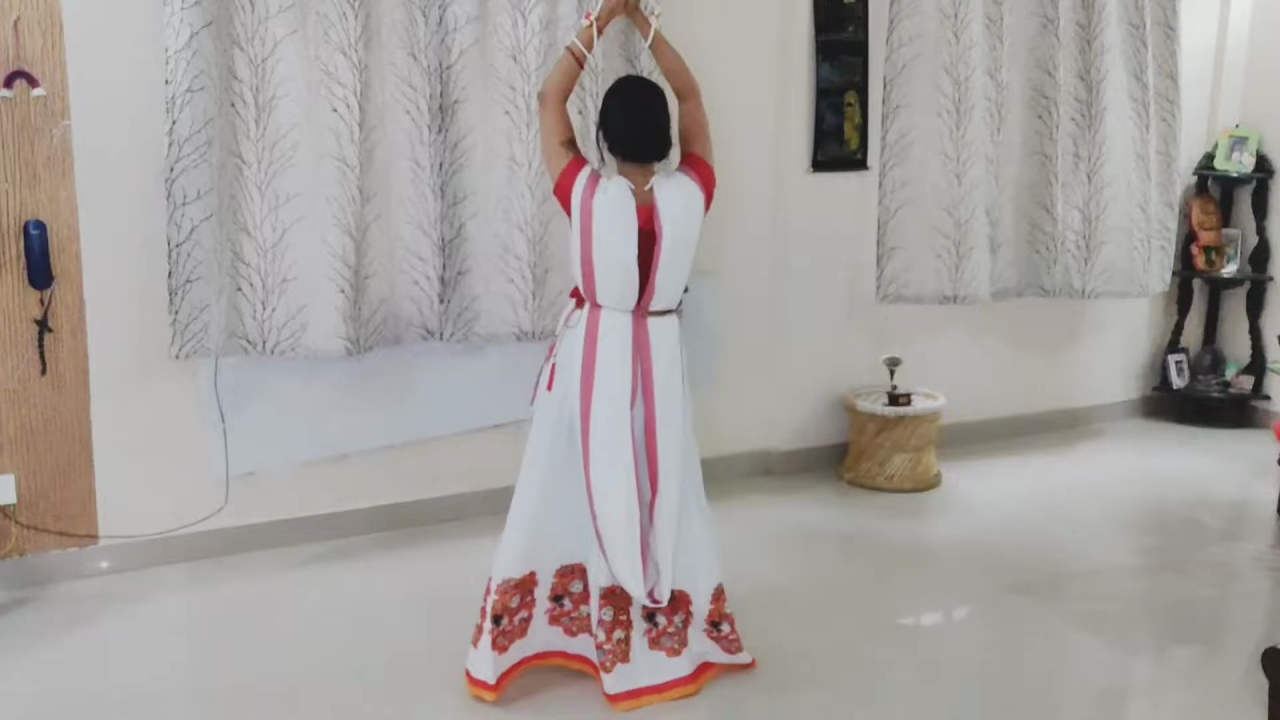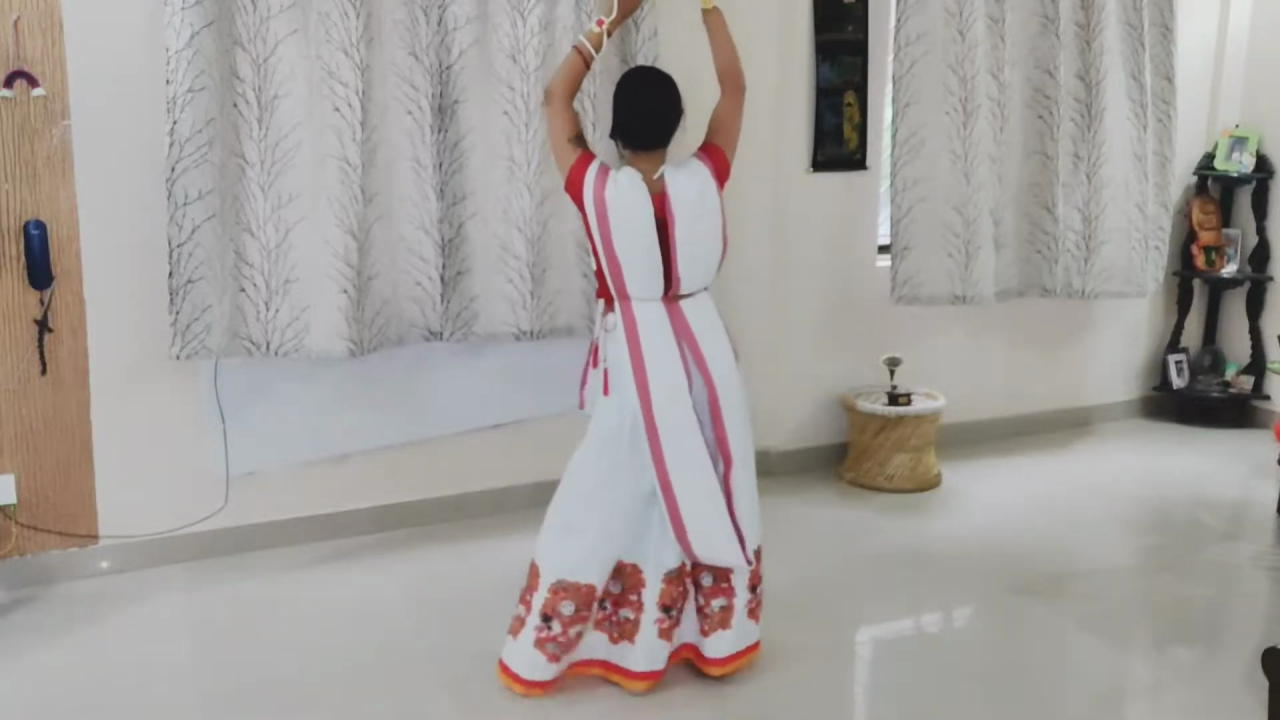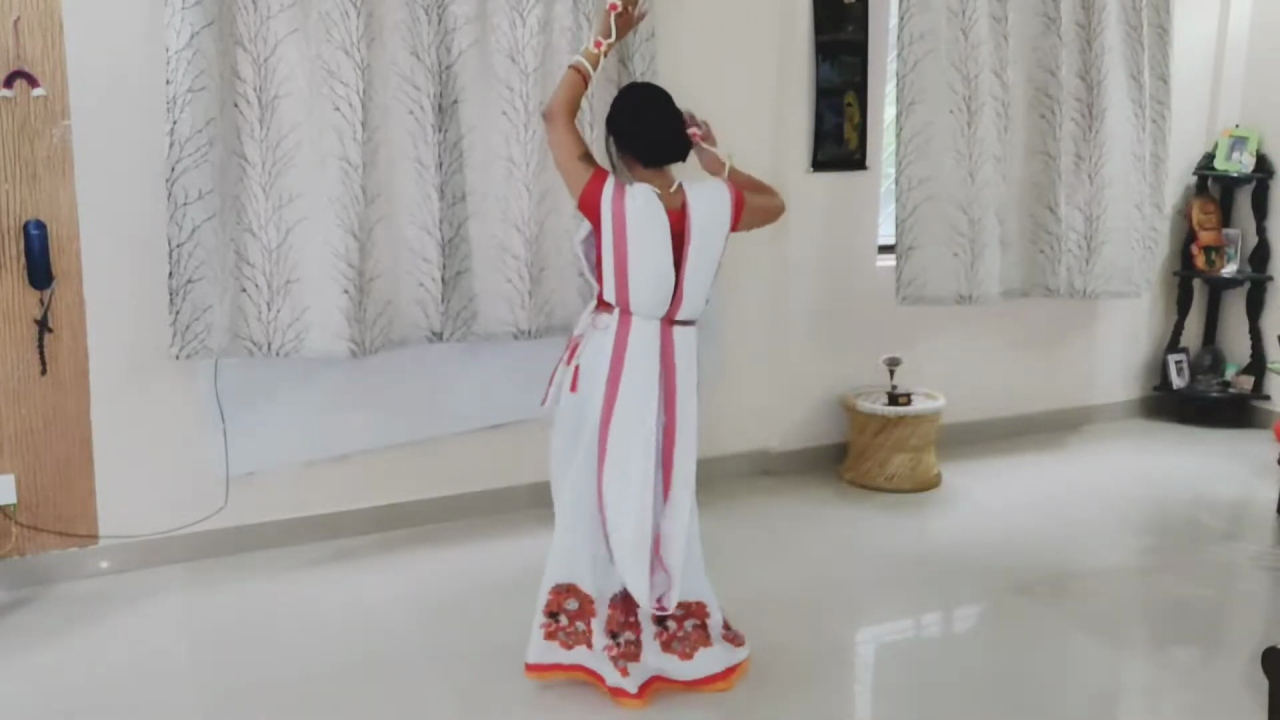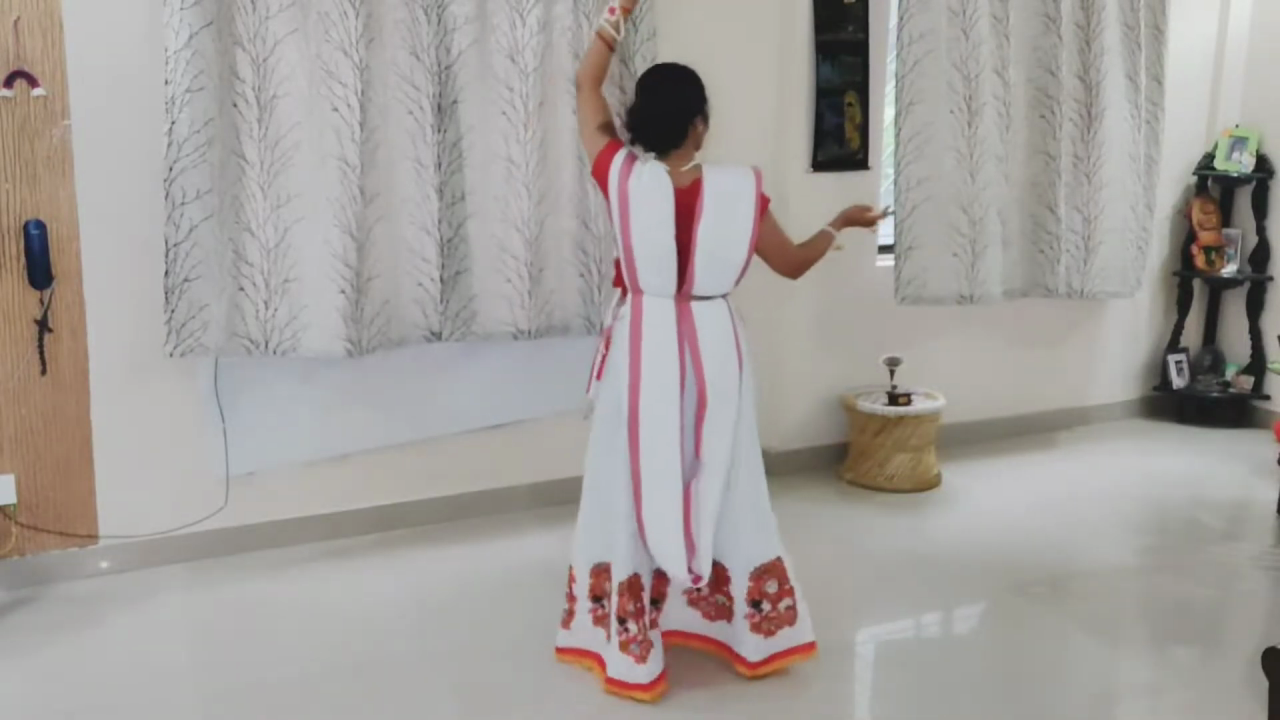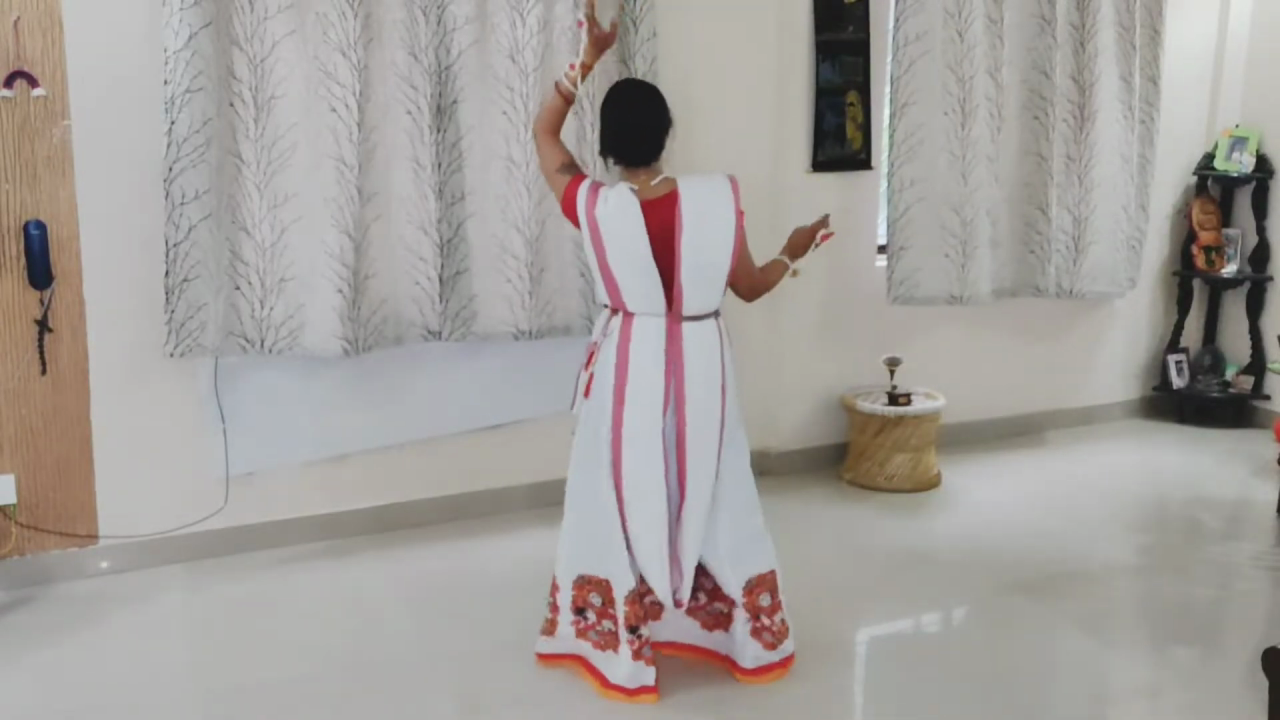
dt=1s
person 1, frame 1
left shoulder: (585, 194)
right shoulder: (690, 194)
left elbow: (550, 100)
right elbow: (690, 97)
left hip: (590, 359)
right hip: (656, 360)
left knee: (572, 502)
right knee: (660, 501)
left ankle: (508, 649)
right ankle: (671, 645)
person 1, frame 2
left shoulder: (597, 188)
right shoulder: (702, 181)
left elbow: (556, 98)
right elbow: (735, 90)
left hip: (635, 359)
right hip: (701, 349)
left knee: (604, 503)
right knee: (708, 494)
left ankle: (568, 645)
right ankle: (717, 635)
person 1, frame 3
left shoulder: (610, 201)
right shoulder: (713, 205)
left elbow: (557, 116)
right elbow: (775, 204)
right wrist: (717, 161)
left hip: (608, 367)
right hip: (672, 369)
left knee: (597, 511)
right knee: (659, 511)
left ankle: (608, 653)
right ankle: (693, 647)
person 1, frame 4
left shoulder: (624, 178)
right shoulder: (739, 190)
left elbow: (586, 90)
right elbow: (791, 265)
right wrist: (838, 226)
left hip: (642, 351)
right hip: (713, 351)
left knee: (631, 491)
right knee: (723, 490)
left ankle: (625, 649)
right ankle: (757, 633)
person 1, frame 5
left shoulder: (593, 205)
right shoulder: (713, 200)
left elbow: (543, 134)
right elbow: (750, 288)
left wrist: (587, 60)
right wrist: (793, 250)
left hip: (627, 367)
right hip: (698, 365)
left knee: (612, 504)
right knee: (714, 501)
left ankle: (622, 657)
right ankle: (755, 645)
